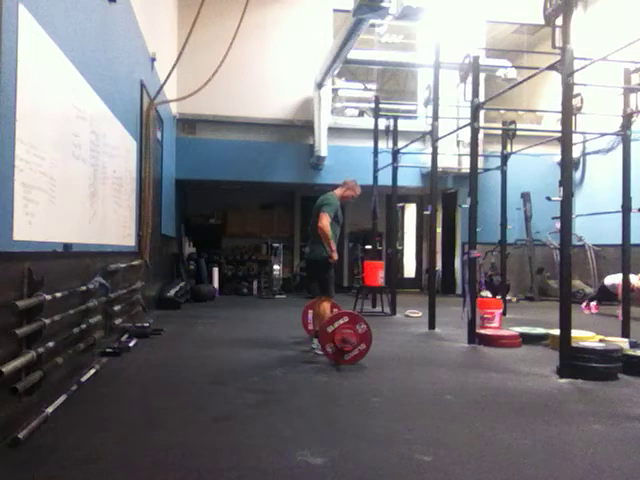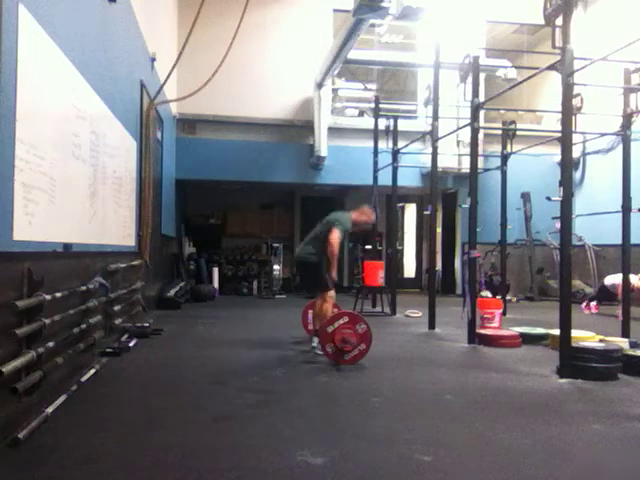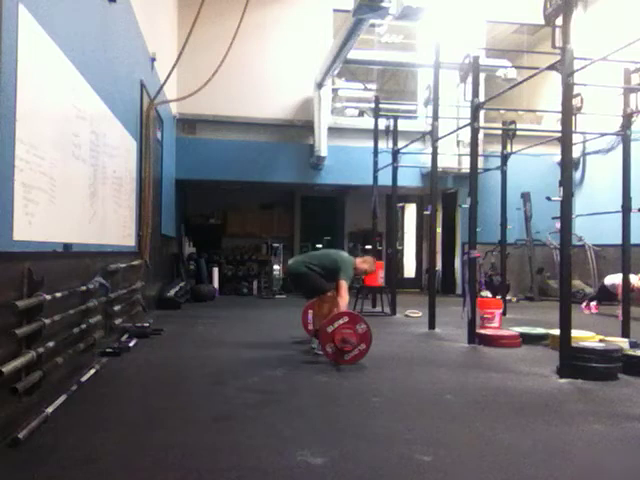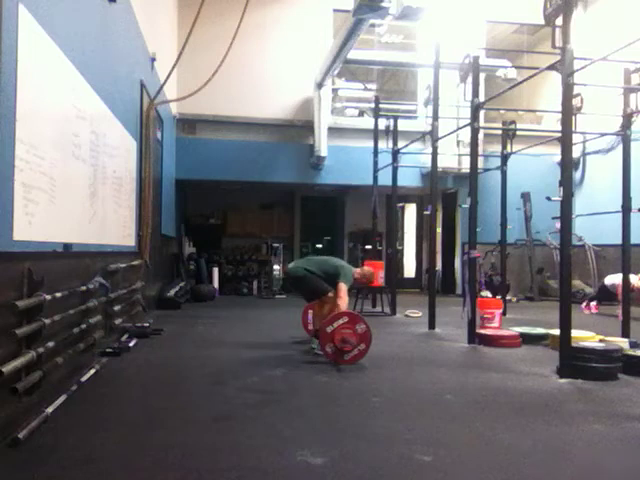
dt=0.3s
person 1, frame 1
left shoulder: (328, 200)
right shoulder: (331, 200)
right elbow: (323, 225)
right wrist: (333, 250)
left hip: (314, 255)
right hip: (322, 256)
left knee: (320, 298)
right knee: (326, 298)
left ankle: (317, 338)
person 1, frame 2
left shoulder: (340, 217)
right shoulder: (345, 220)
right elbow: (333, 242)
right wrist: (333, 269)
left hip: (304, 256)
right hip: (309, 257)
left knee: (321, 296)
right knee: (329, 295)
left ankle: (317, 337)
person 1, frame 3
left shoulder: (345, 260)
right shoulder: (348, 266)
right elbow: (343, 295)
left hip: (294, 267)
right hip: (298, 269)
left knee: (324, 297)
right knee: (329, 297)
left ankle: (317, 338)
person 1, frame 4
left shoulder: (344, 269)
right shoulder: (348, 273)
left elbow: (337, 297)
right elbow: (342, 297)
left hip: (294, 270)
right hip: (298, 272)
left knee: (324, 299)
right knee: (330, 298)
left ankle: (317, 338)
